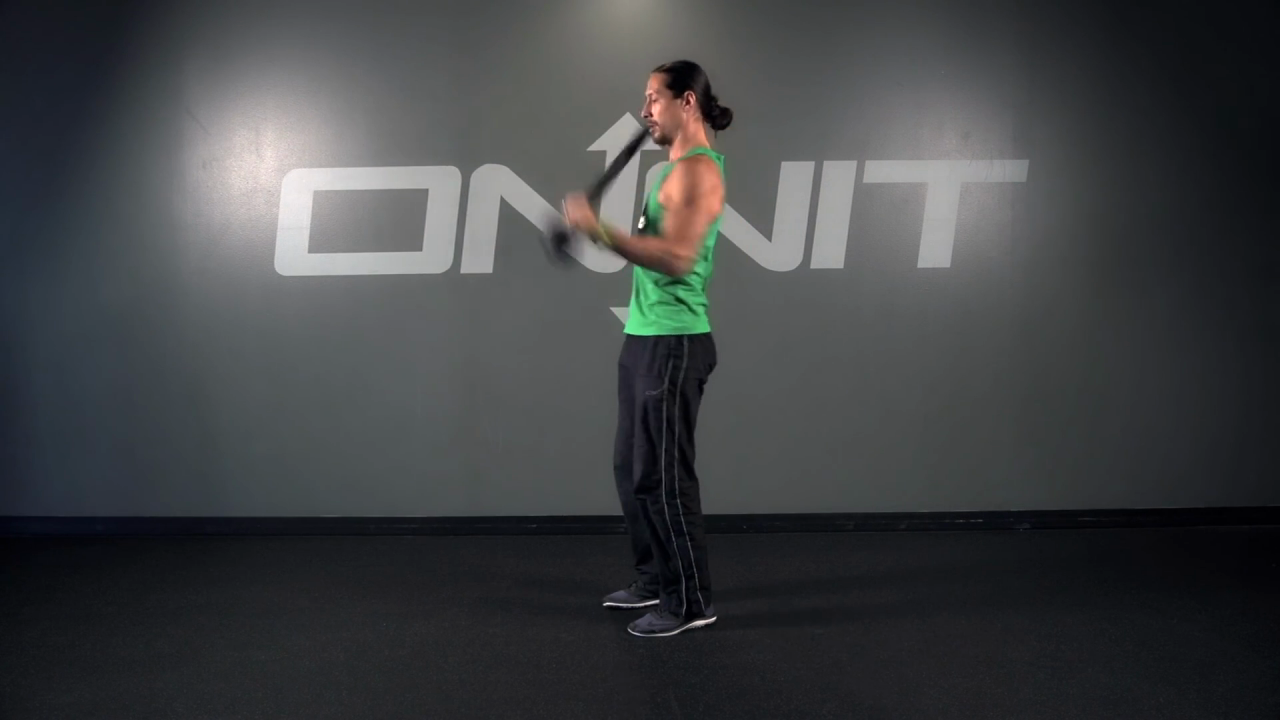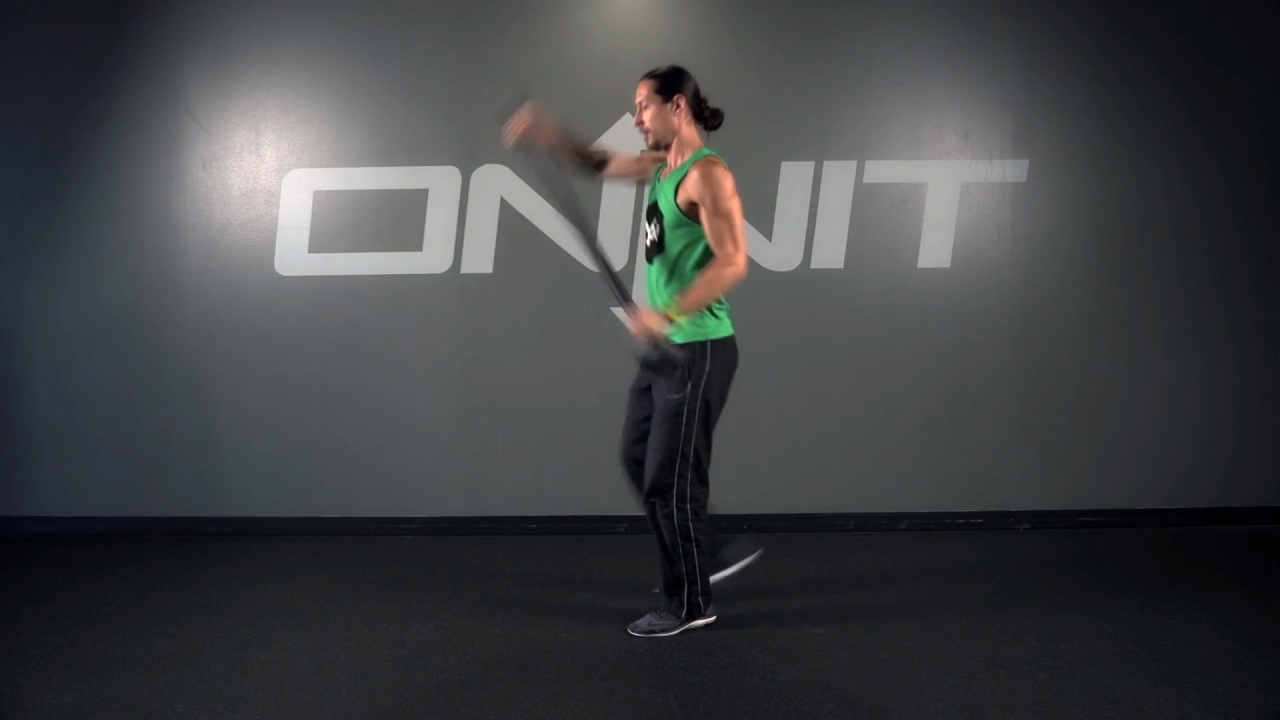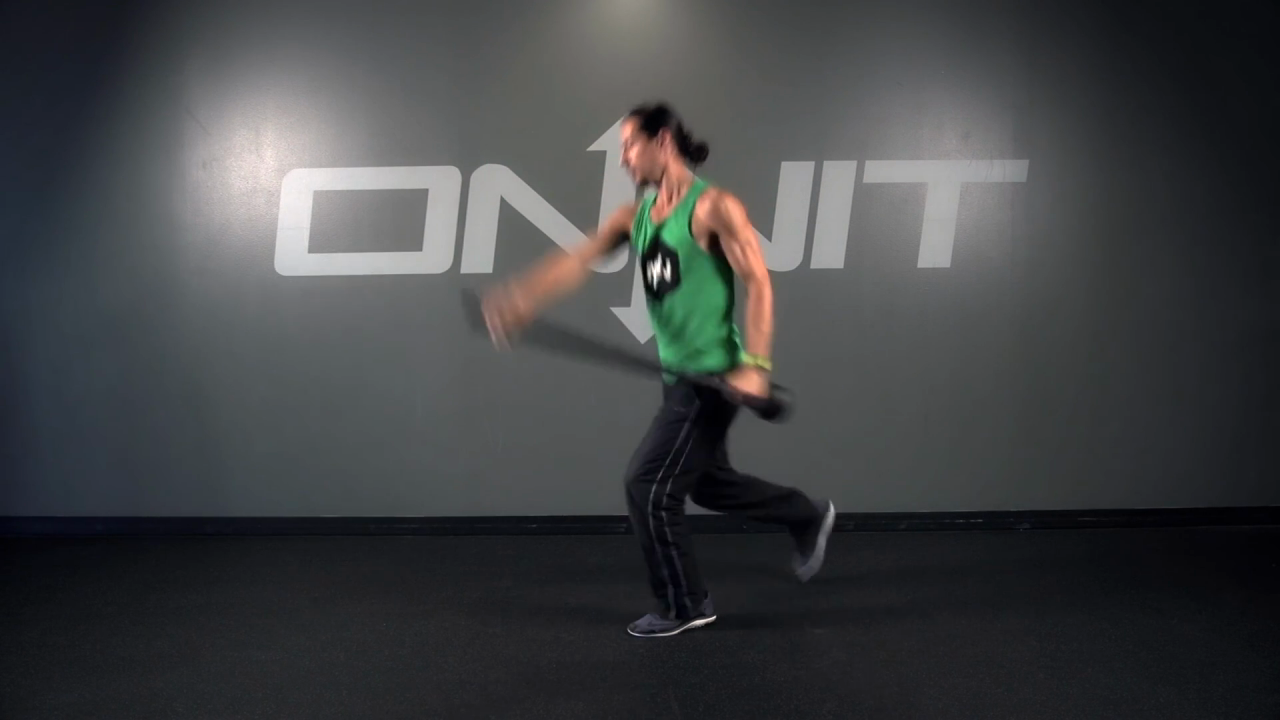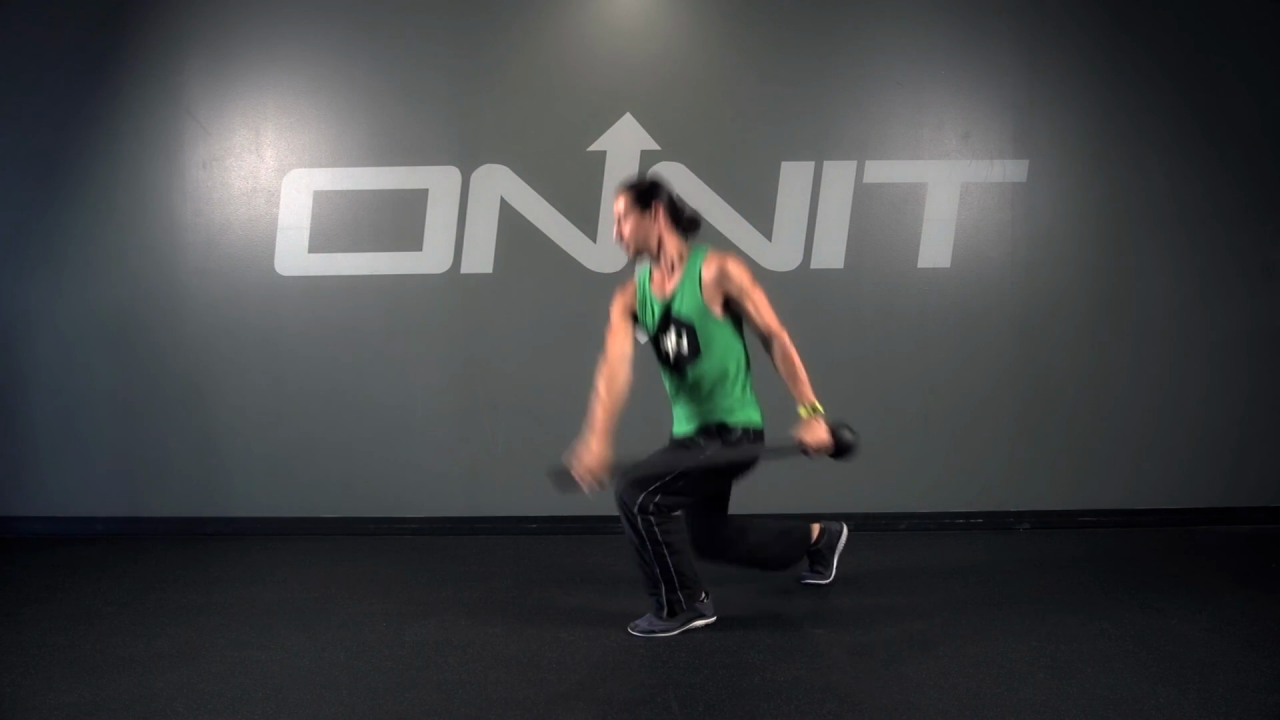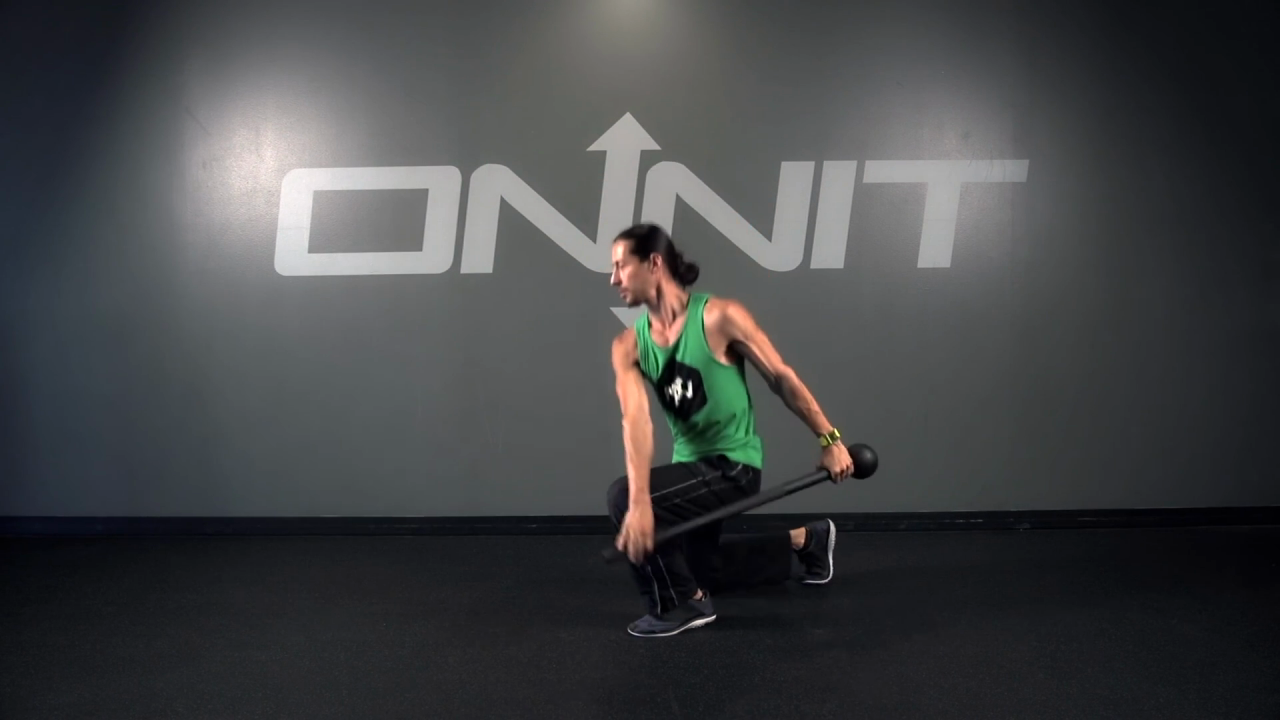
dt=0.2s
person 1, frame 1
left shoulder: (695, 171)
right shoulder: (689, 162)
left elbow: (677, 256)
left wrist: (598, 227)
left hip: (674, 345)
right hip: (647, 340)
left knee: (662, 477)
right knee: (632, 469)
left ankle: (690, 602)
right ankle: (656, 578)
person 1, frame 2
left shoulder: (710, 175)
right shoulder: (661, 166)
left elbow: (733, 261)
right elbow: (600, 163)
left wrist: (672, 313)
right wrist: (545, 131)
left hip: (698, 351)
left knee: (670, 478)
right knee: (641, 463)
left ankle: (689, 602)
right ankle: (714, 551)
person 1, frame 3
left shoulder: (714, 205)
right shoulder: (637, 214)
left elbow: (758, 283)
right elbow: (578, 262)
left wrist: (754, 364)
right wrist: (521, 298)
left hip: (715, 379)
right hip: (681, 376)
left knee: (648, 485)
right knee: (705, 479)
left ankle: (685, 605)
right ankle: (809, 517)
person 1, frame 4
left shoulder: (718, 272)
right shoulder: (631, 296)
left elbow: (776, 338)
right elbow: (616, 370)
left wrist: (810, 413)
right wrist: (597, 438)
left hip: (731, 431)
right hip: (690, 431)
left knee: (638, 495)
right knee: (711, 538)
left ankle: (682, 605)
right ankle: (818, 539)
person 1, frame 5
left shoulder: (719, 316)
right shoulder: (628, 346)
left elbow: (782, 377)
right elbow: (636, 421)
left wrist: (829, 440)
right wrist: (637, 503)
left hip: (734, 464)
right hip: (691, 462)
left knee: (617, 495)
right knee: (703, 567)
left ankle: (683, 603)
right ankle: (807, 541)
